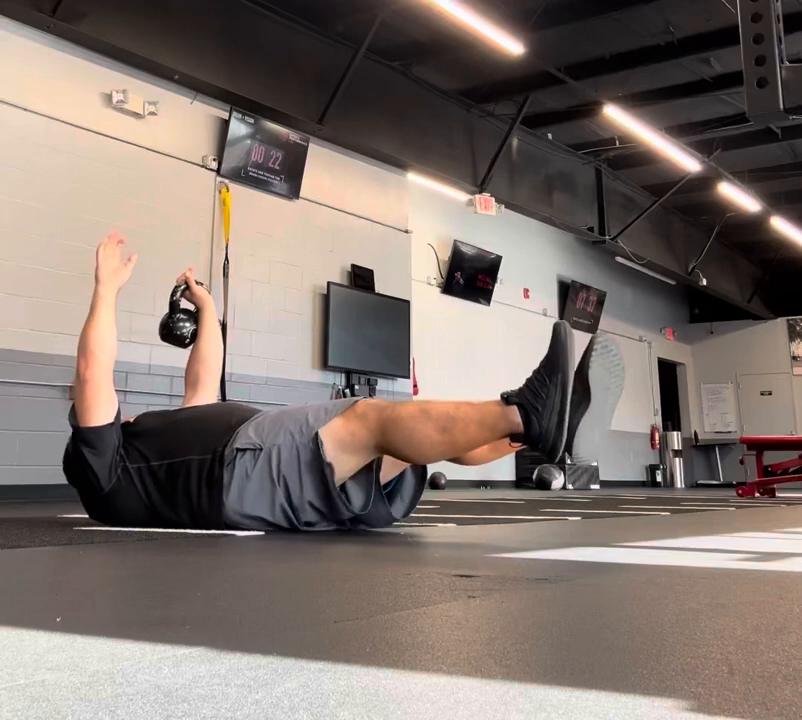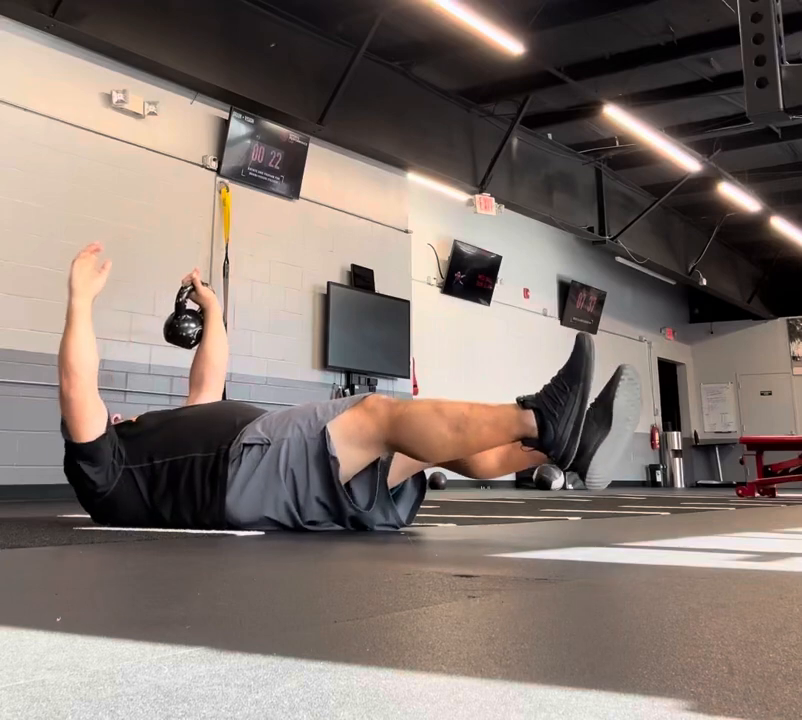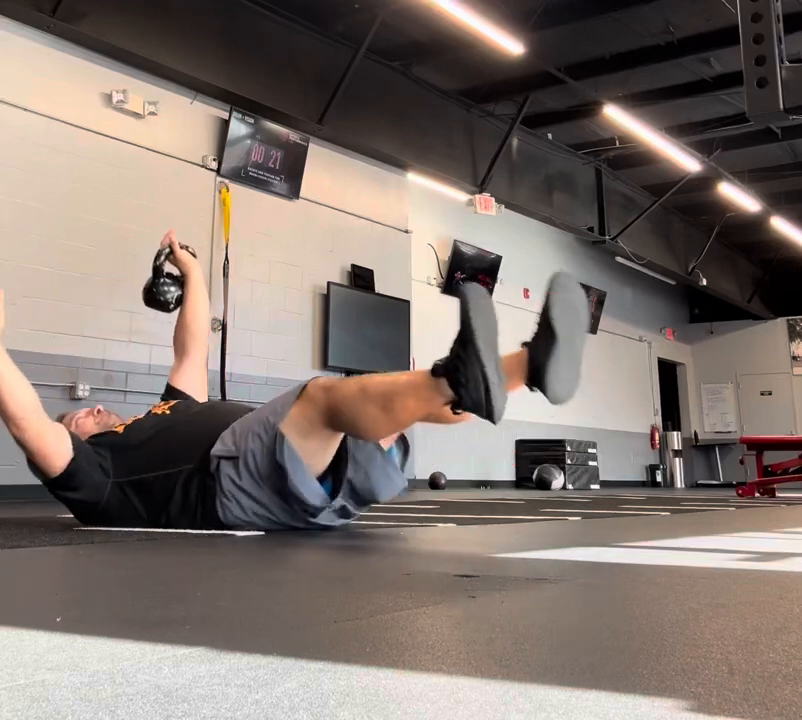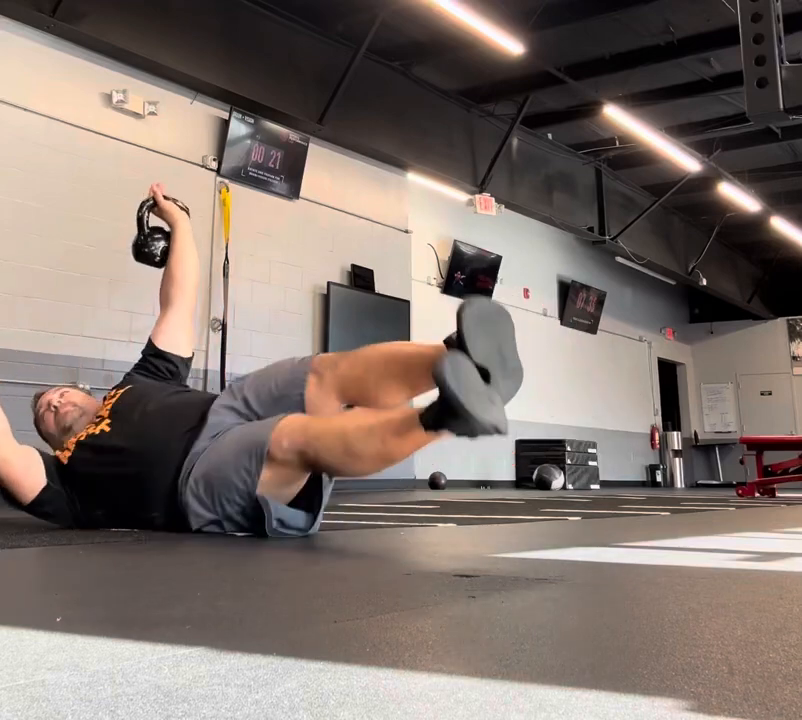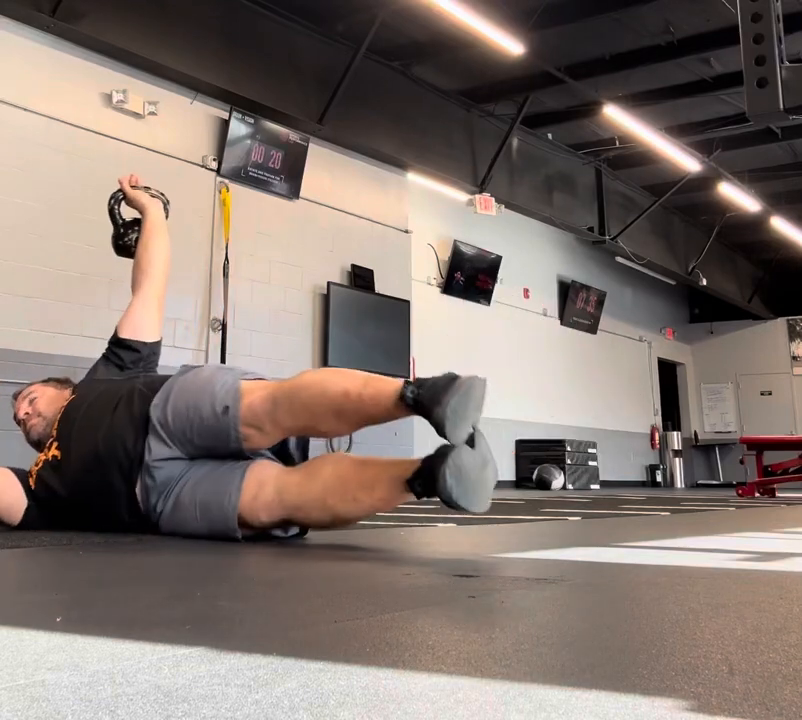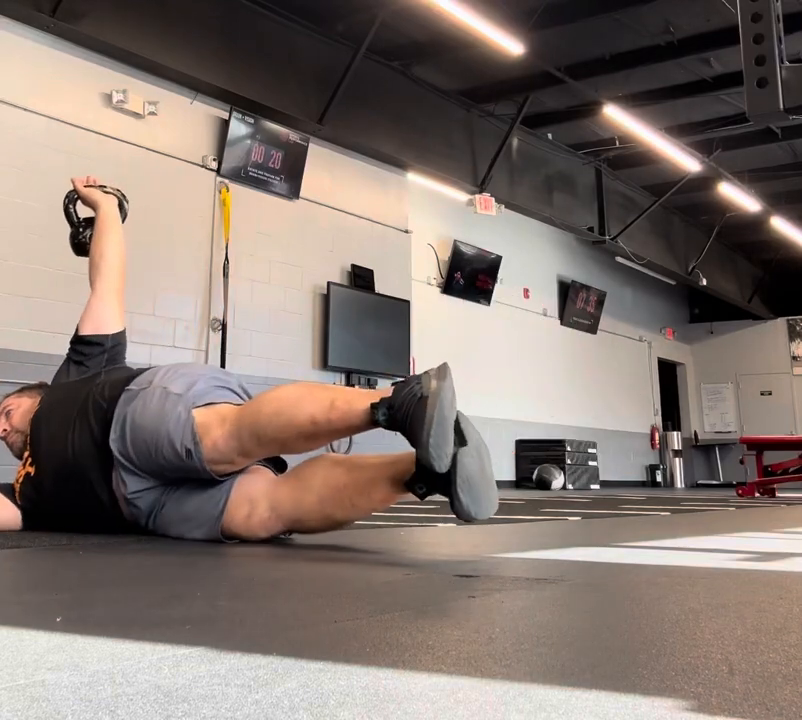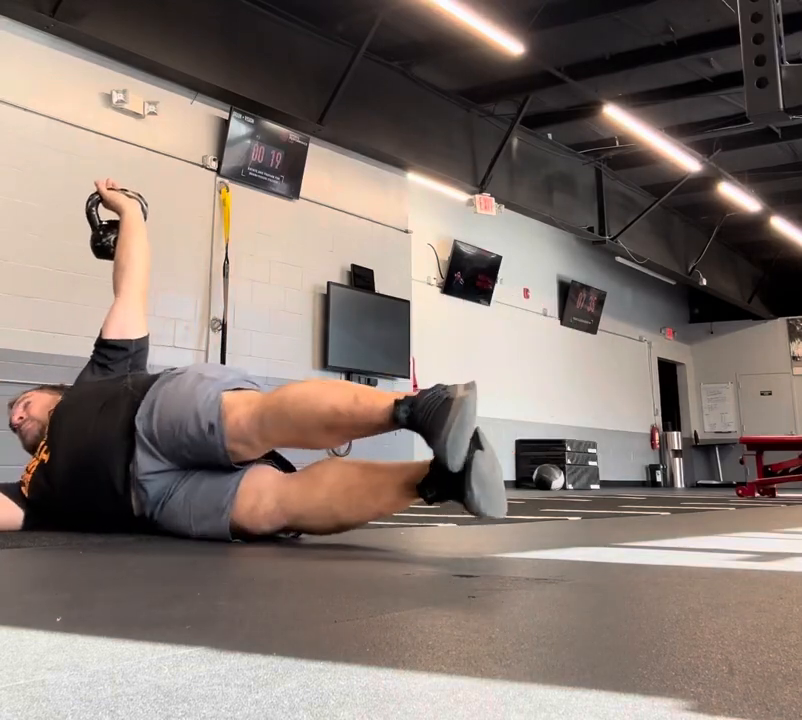
dt=0.5s
person 1, frame 1
left shoulder: (171, 435)
right shoulder: (103, 464)
left elbow: (203, 383)
right elbow: (92, 375)
left wrist: (206, 308)
right wrist: (106, 288)
left hip: (315, 486)
right hip: (244, 469)
right knee: (371, 417)
left ankle: (558, 417)
right ankle: (523, 414)
person 1, frame 2
left shoulder: (171, 433)
right shoulder: (104, 468)
left elbow: (208, 385)
right elbow: (79, 388)
left wrist: (212, 308)
right wrist: (81, 299)
left hip: (313, 485)
right hip: (249, 464)
left knee: (456, 443)
right knee: (379, 413)
left ankle: (572, 441)
right ankle: (538, 420)
person 1, frame 3
left shoulder: (166, 414)
right shoulder: (91, 468)
left elbow: (192, 353)
left wrist: (192, 270)
left hip: (315, 472)
right hip: (238, 475)
left knee: (418, 388)
right knee: (329, 392)
left ankle: (533, 363)
right ankle: (461, 382)
person 1, frame 4
left shoulder: (140, 385)
right shoulder: (67, 476)
left elbow: (178, 308)
left wrist: (178, 223)
right hip: (207, 481)
left knee: (337, 373)
right knee: (299, 439)
left ankle: (466, 359)
right ankle: (443, 417)
person 1, frame 5
left shoulder: (109, 375)
right shoulder: (45, 486)
left elbow: (148, 290)
left wrist: (152, 212)
right hip: (168, 488)
left knee: (266, 406)
right knee: (275, 495)
left ankle: (422, 395)
right ankle: (428, 475)
person 1, frame 6
left shoulder: (77, 376)
left elbow: (106, 286)
left wrist: (104, 207)
right hip: (155, 497)
left knee: (230, 437)
right knee: (265, 509)
right ankle: (428, 471)
person 1, frame 7
left shoulder: (101, 378)
right shoulder: (41, 490)
left elbow: (129, 294)
left wrist: (129, 211)
right hip: (166, 489)
left knee: (254, 417)
right knee: (271, 504)
left ankle: (417, 407)
right ankle: (441, 477)
